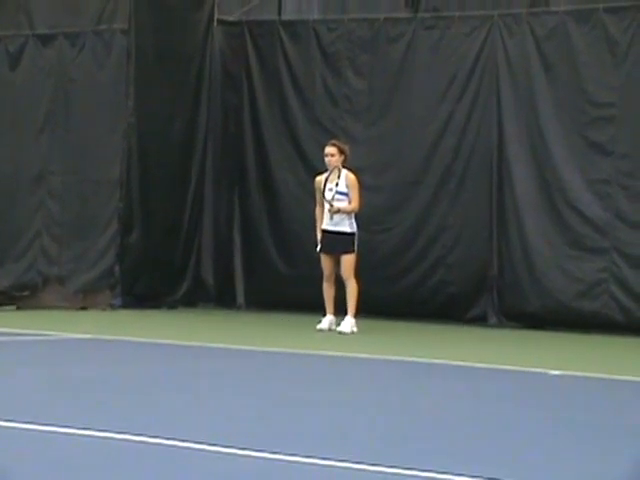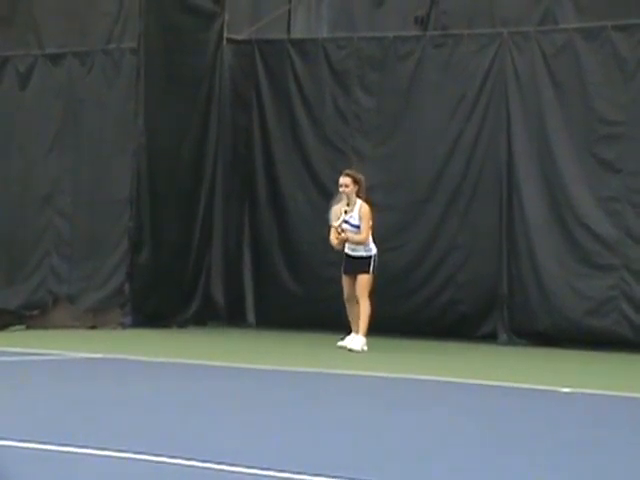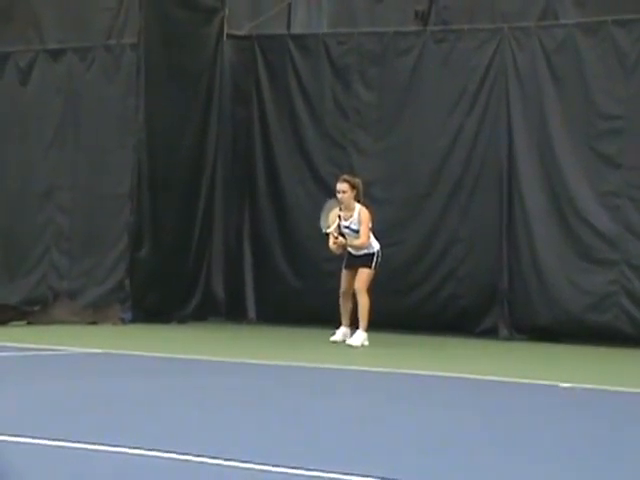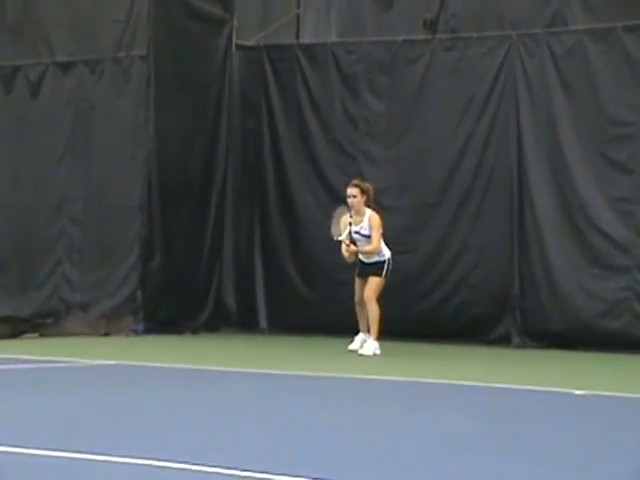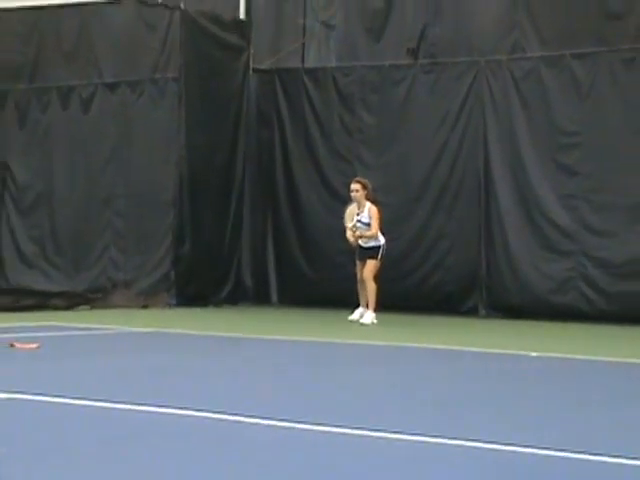
dt=1s
person 1, frame 1
left shoulder: (349, 178)
right shoulder: (320, 180)
left elbow: (355, 206)
left wrist: (339, 208)
right wrist: (318, 230)
left hip: (346, 232)
right hip: (327, 232)
left knee: (348, 276)
right knee: (327, 276)
left ankle: (350, 319)
right ankle: (329, 317)
person 1, frame 2
left shoulder: (363, 208)
left elbow: (364, 238)
right elbow: (333, 235)
left wrist: (347, 238)
right wrist: (336, 242)
left hip: (366, 256)
right hip: (349, 256)
left knee: (361, 295)
right knee: (348, 297)
left ankle: (361, 338)
right ankle: (354, 333)
person 1, frame 3
left shoulder: (362, 213)
right shoulder: (335, 213)
left elbow: (364, 242)
right elbow: (332, 240)
left wrist: (345, 243)
right wrist: (335, 246)
left hip: (369, 253)
right hip: (351, 254)
left knee: (360, 288)
right knee: (344, 291)
left ankle: (362, 333)
right ankle: (345, 329)
person 1, frame 4
left shoulder: (373, 218)
right shoulder: (346, 219)
left elbow: (376, 247)
right elbow: (344, 244)
left wrist: (356, 250)
right wrist: (347, 252)
left hip: (380, 261)
right hip: (363, 261)
left knee: (369, 297)
right knee: (359, 300)
left ankle: (373, 342)
right ankle: (363, 335)
person 1, frame 5
left shoulder: (372, 209)
right shoulder: (350, 210)
left elbow: (375, 232)
right elbow: (349, 230)
left wrist: (361, 234)
right wrist: (351, 238)
left hip: (376, 246)
right hip: (362, 246)
left knee: (367, 276)
right knee: (360, 278)
